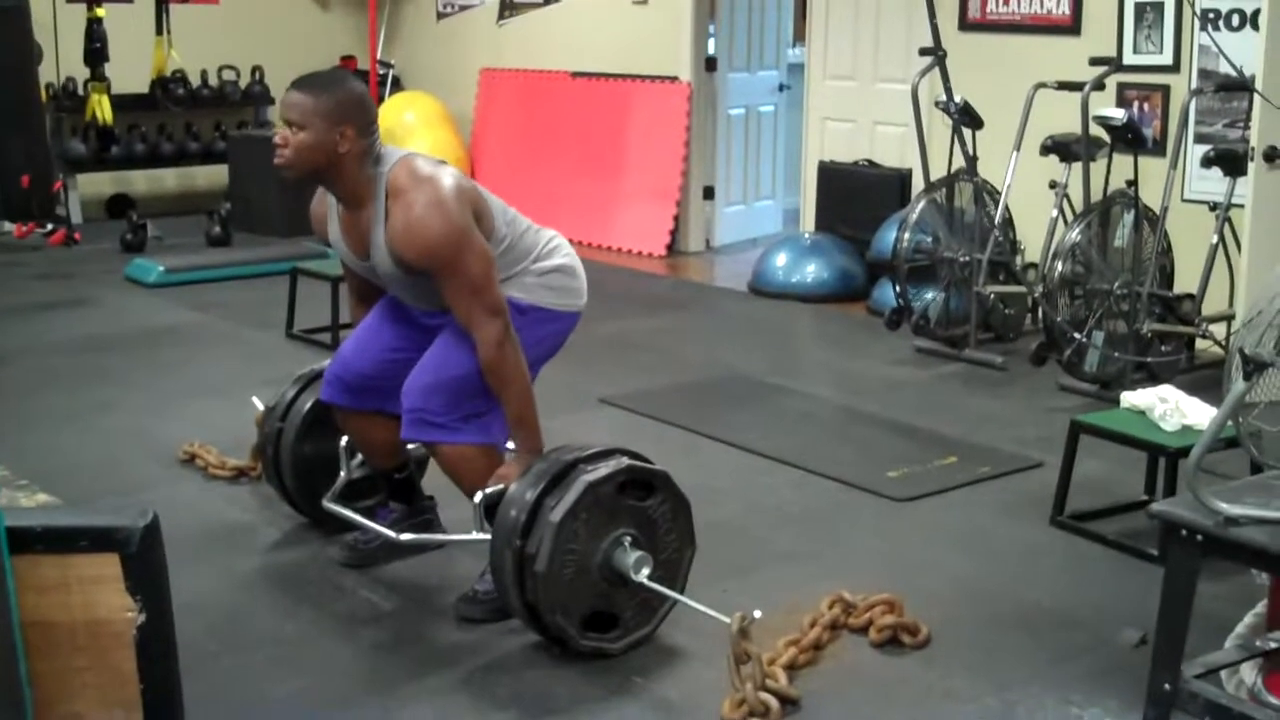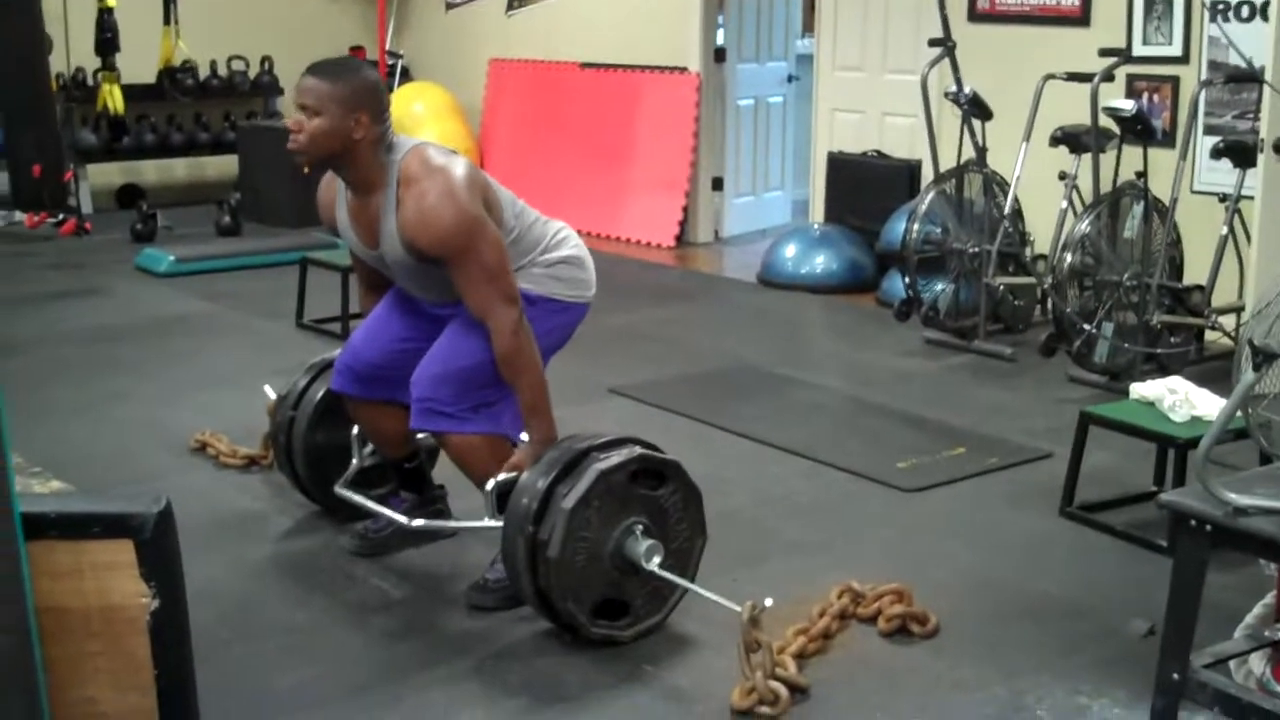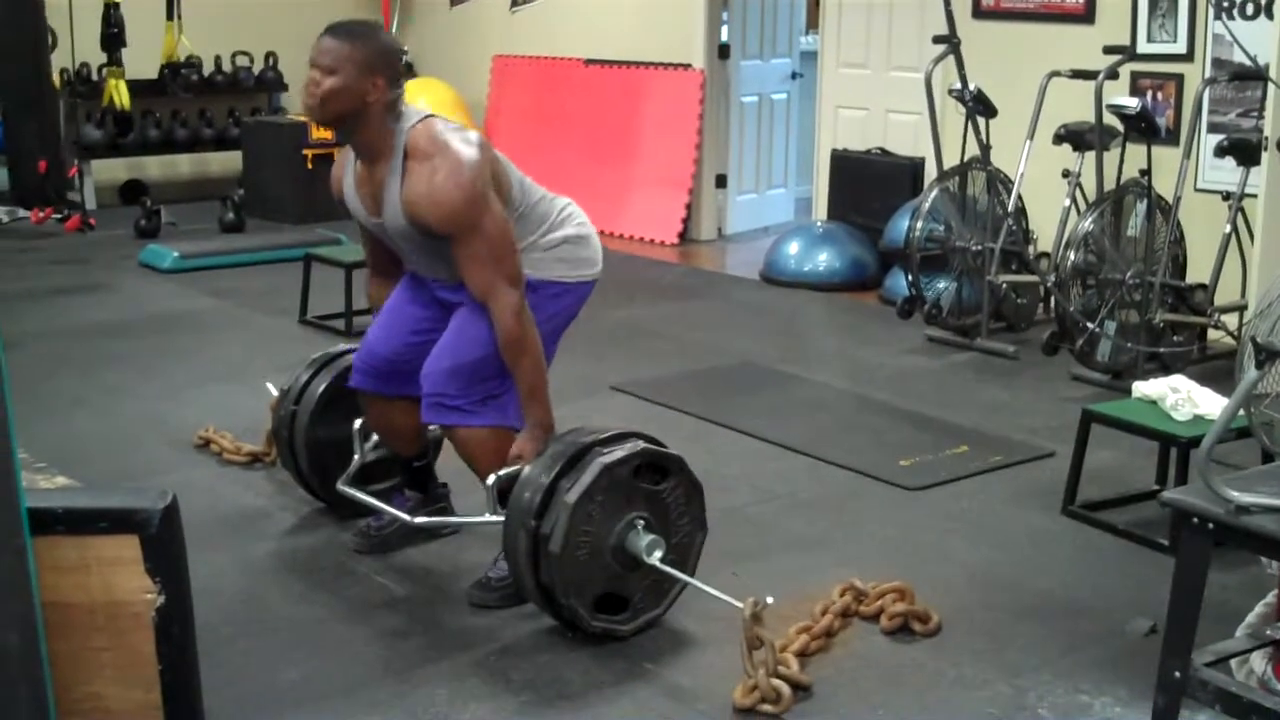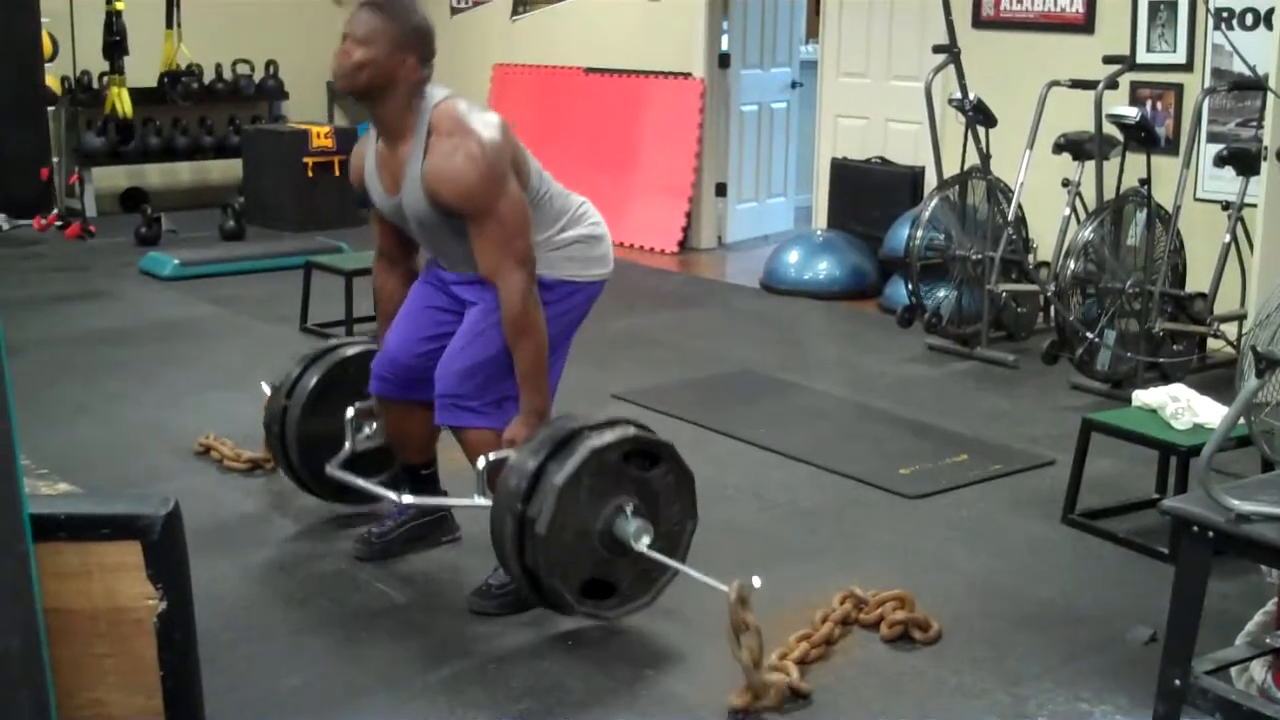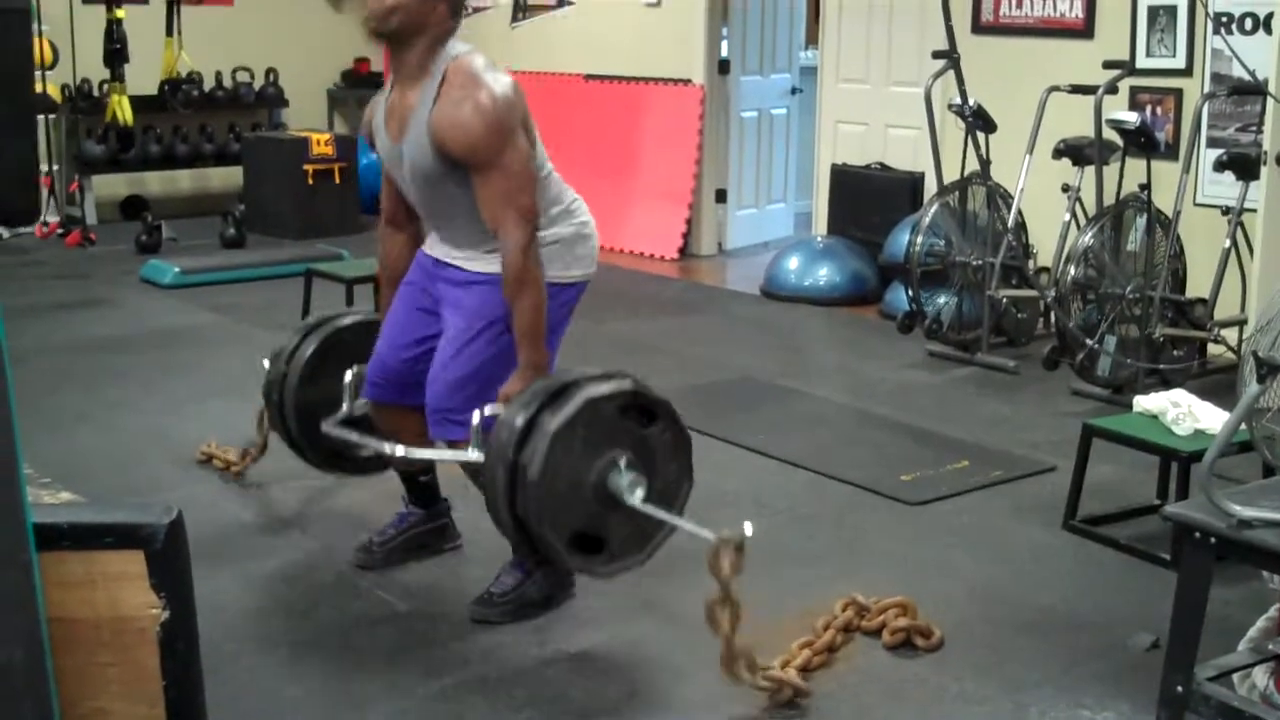
dt=0.2s
person 1, frame 1
left shoulder: (422, 208)
right shoulder: (328, 205)
left elbow: (492, 331)
right elbow: (365, 296)
left wrist: (529, 457)
right wrist: (375, 354)
left hip: (532, 288)
left knee: (435, 406)
right knee: (349, 382)
right ankle: (410, 511)
person 1, frame 2
left shoulder: (434, 198)
right shoulder: (335, 193)
left elbow: (506, 320)
right elbow: (375, 286)
left wrist: (542, 444)
right wrist: (384, 345)
left hip: (541, 279)
left knee: (443, 397)
right knee: (359, 373)
right ankle: (420, 502)
person 1, frame 3
left shoulder: (441, 172)
right shoulder: (348, 170)
left elbow: (507, 301)
right elbow: (384, 269)
left wrist: (540, 433)
right wrist: (394, 336)
left hip: (547, 261)
left knee: (454, 390)
right knee: (376, 370)
right ankle: (424, 497)
person 1, frame 4
left shoulder: (462, 152)
right shoulder: (368, 154)
left elbow: (515, 285)
right elbow: (393, 262)
left wrist: (534, 417)
right wrist: (392, 348)
left hip: (556, 260)
right hip: (461, 260)
left knee: (468, 396)
right knee: (394, 378)
right ankle: (426, 508)
person 1, frame 5
left shoulder: (472, 102)
right shoulder: (384, 105)
left elbow: (518, 241)
right elbow: (398, 225)
left wrist: (530, 373)
right wrist: (390, 329)
left hip: (540, 256)
right hip: (450, 254)
left knee: (461, 409)
right knee: (387, 383)
left ankle: (543, 561)
right ankle: (428, 515)
